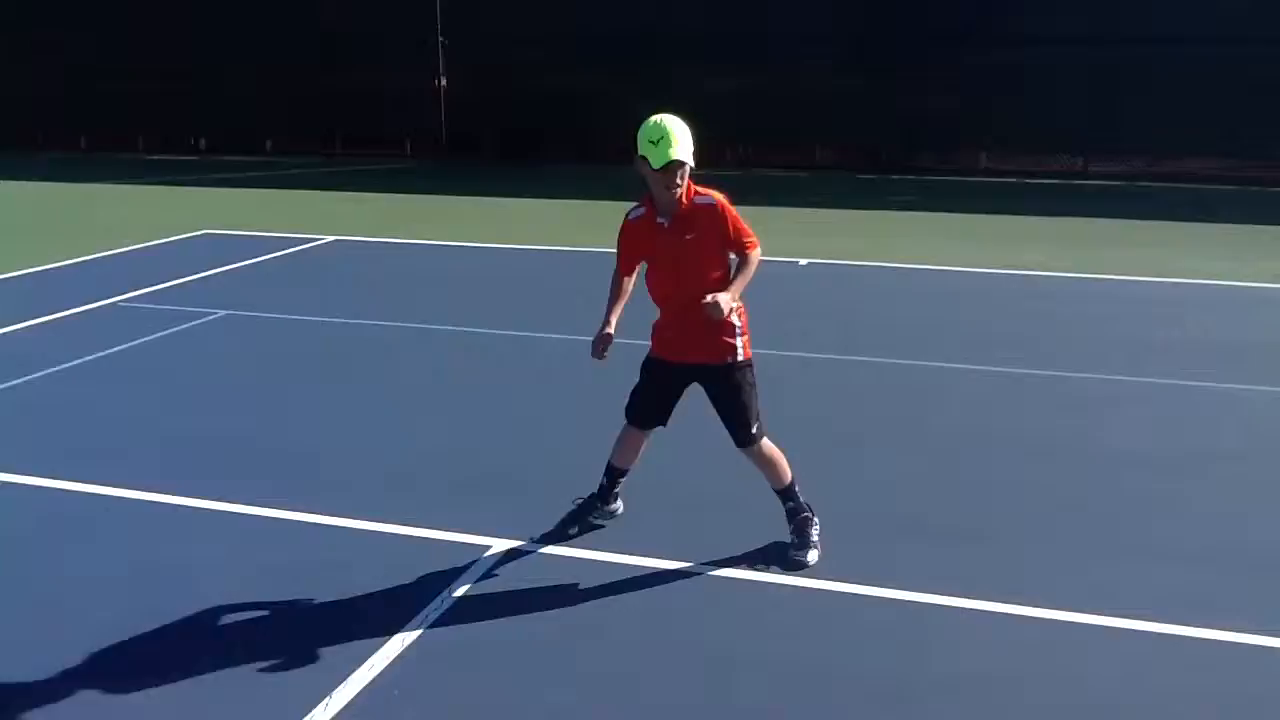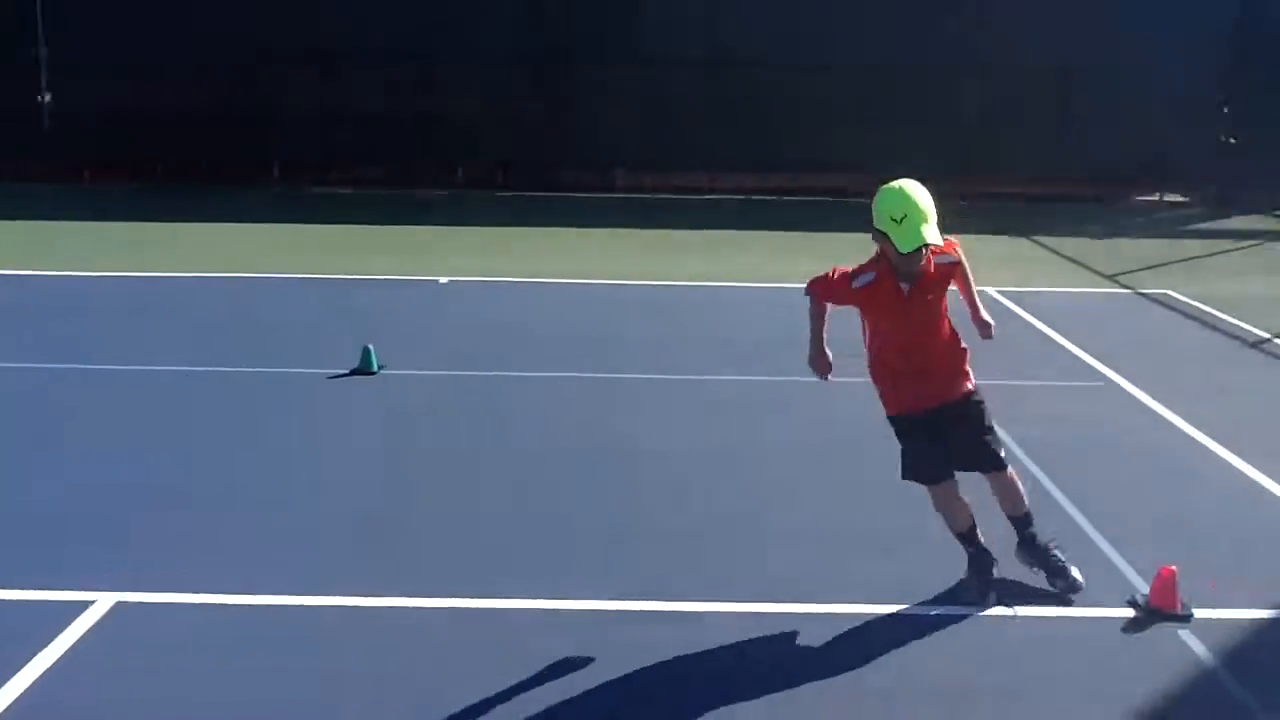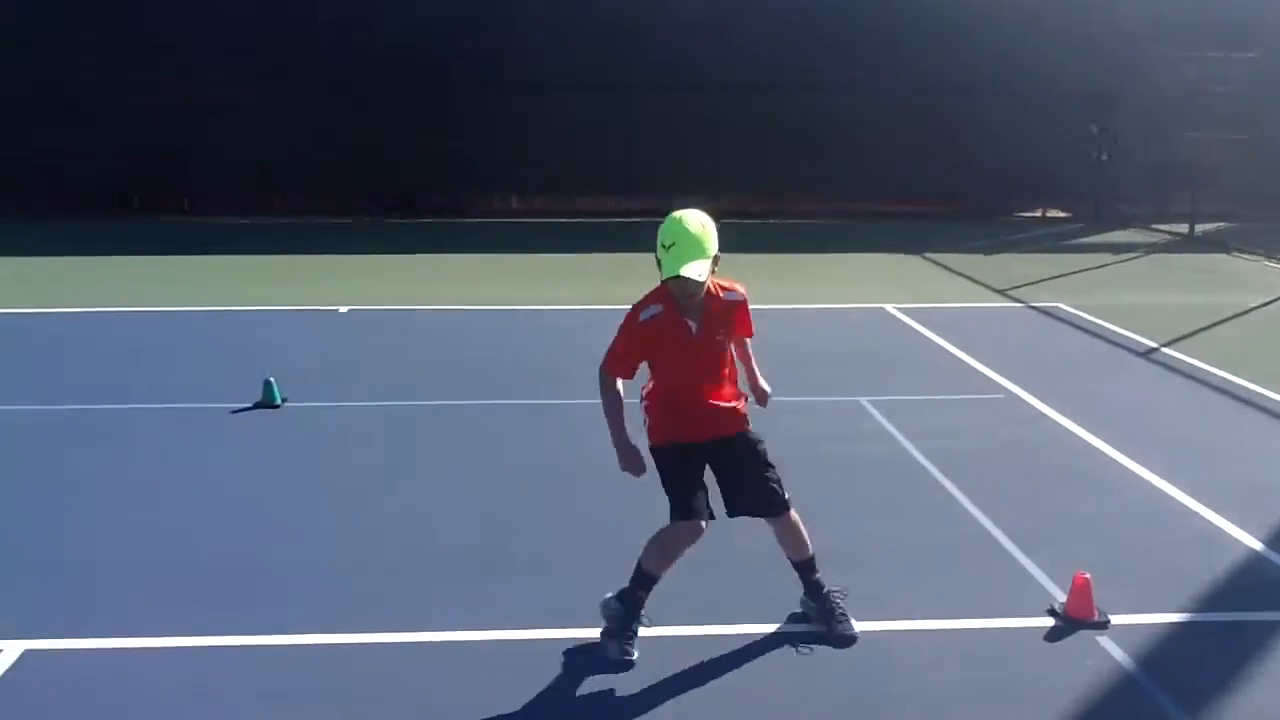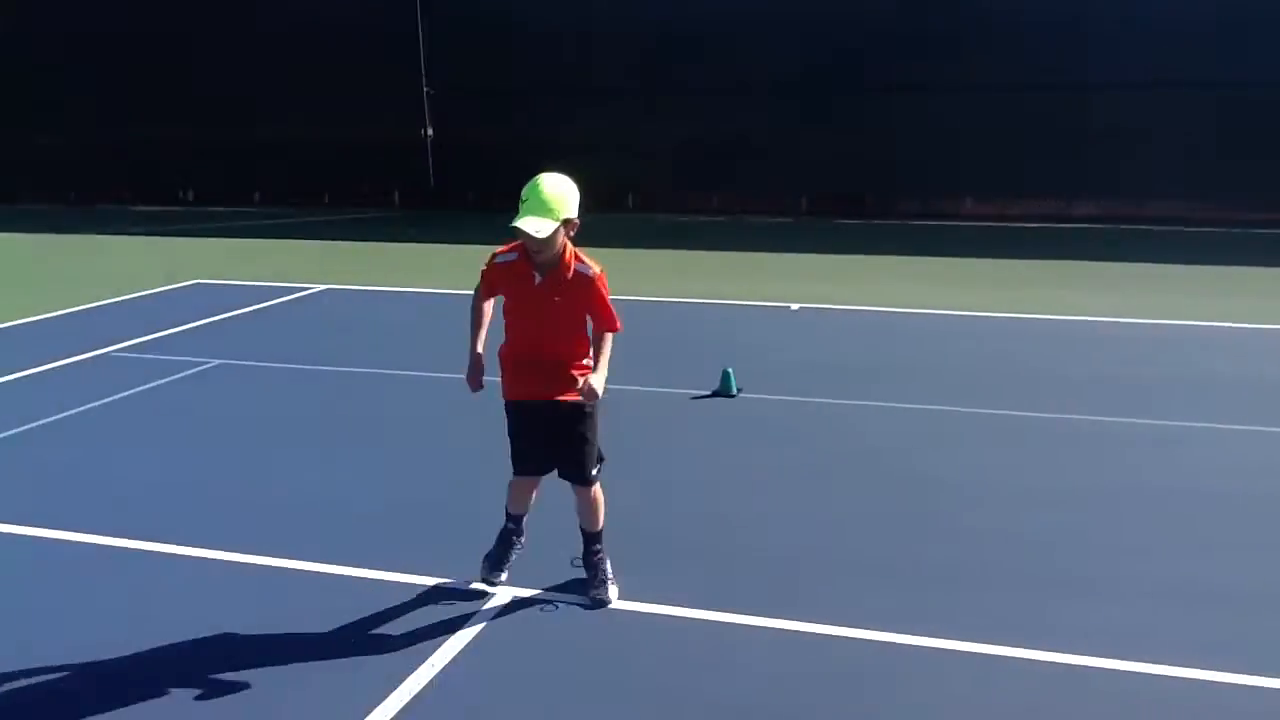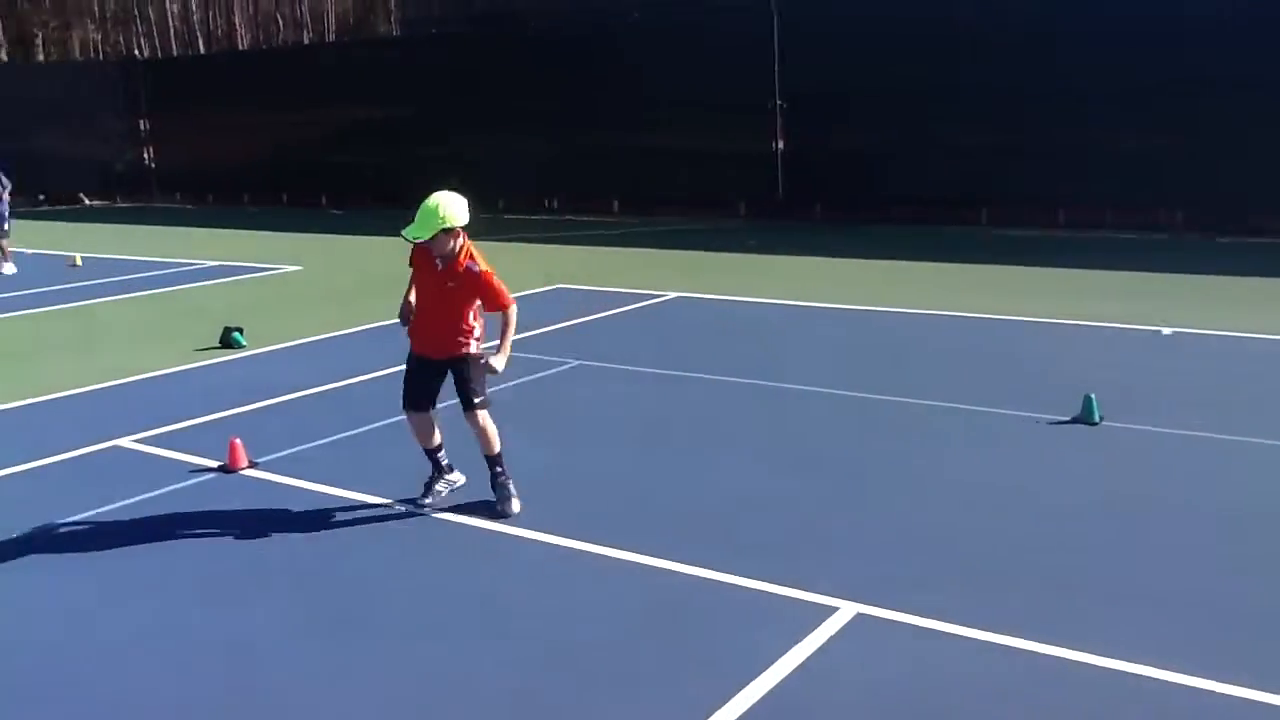
dt=0.7s
person 1, frame 1
left shoulder: (712, 206)
right shoulder: (636, 221)
left elbow: (751, 252)
right elbow: (626, 272)
left wrist: (730, 295)
right wrist: (609, 325)
left hip: (723, 342)
right hip: (672, 342)
left knee: (750, 439)
right knee: (638, 423)
left ankle: (800, 515)
right ankle: (608, 494)
person 1, frame 2
left shoulder: (944, 257)
right shoulder: (862, 284)
right elbow: (816, 290)
left wrist: (976, 309)
right wrist: (818, 347)
left hip: (953, 384)
right hip: (903, 396)
left knee: (997, 468)
right knee: (939, 483)
left ankle: (1031, 544)
right ankle: (978, 556)
person 1, frame 3
left shoulder: (732, 299)
right shoulder: (646, 317)
right elbow: (610, 375)
left wrist: (754, 378)
right wrist: (622, 444)
left hip: (727, 419)
right hip: (672, 428)
left knee: (779, 510)
right knee: (688, 524)
left ankle: (816, 592)
right ankle: (627, 606)
person 1, frame 4
left shoulder: (587, 275)
right shoulder: (504, 263)
left elbow: (606, 329)
right elbow: (485, 295)
left wrist: (599, 375)
right wrist: (476, 353)
left hip: (573, 387)
right hip: (524, 385)
left knee: (585, 481)
right knee: (527, 474)
left ankle: (594, 555)
right ankle: (511, 536)
person 1, frame 5
left shoulder: (477, 271)
right shoulder: (422, 250)
left elbow: (508, 308)
left wrist: (503, 352)
right wrist: (409, 302)
left hip: (462, 345)
right hip: (423, 345)
left knee: (476, 412)
right knee: (416, 413)
left ankle: (500, 477)
right ankle: (444, 470)
